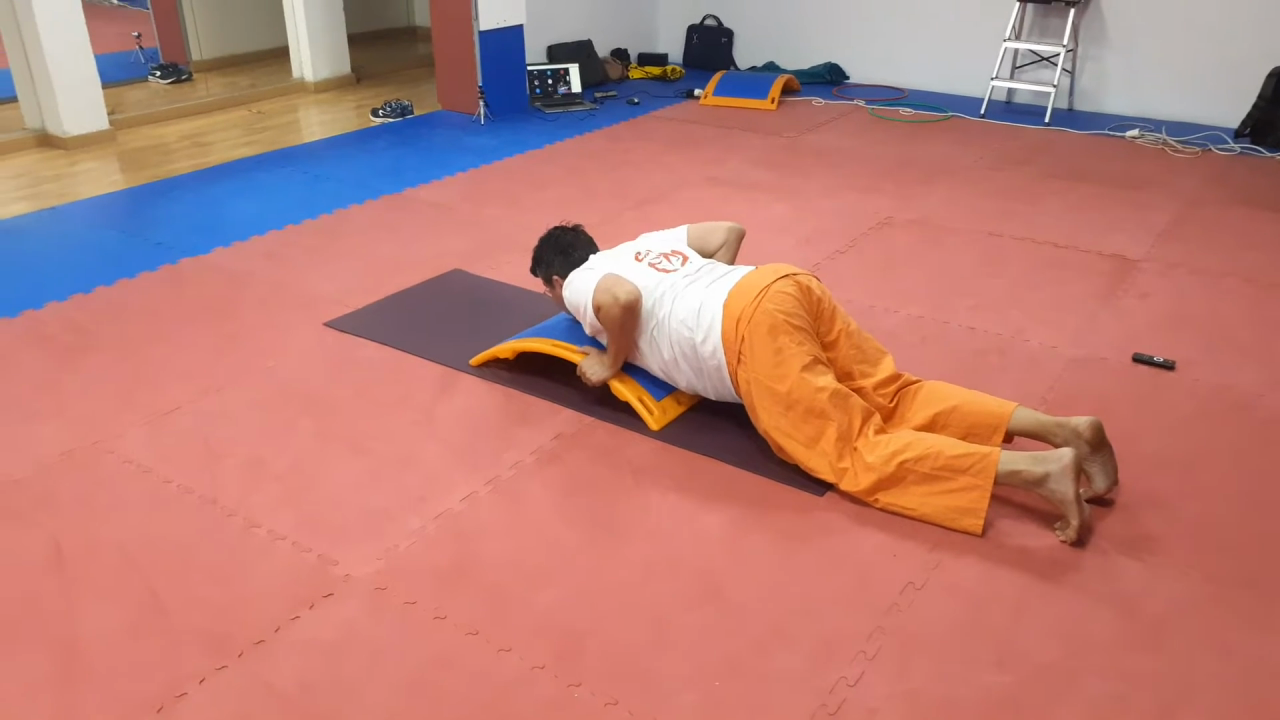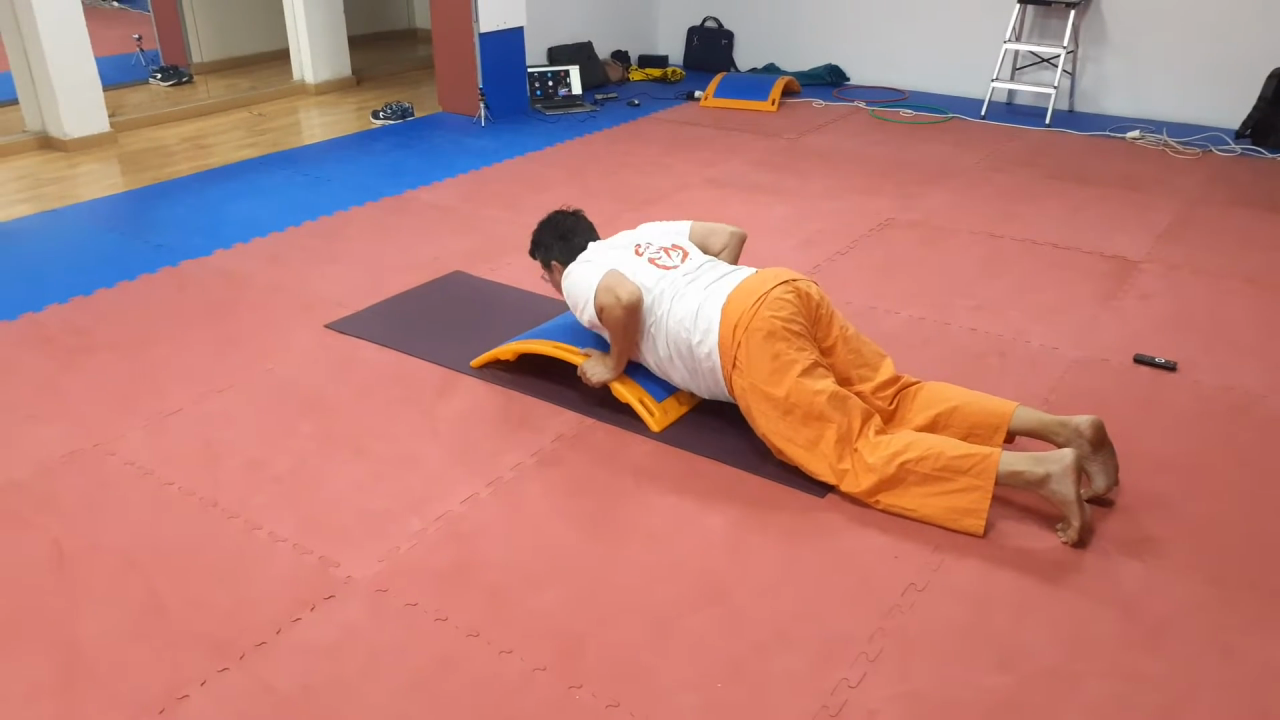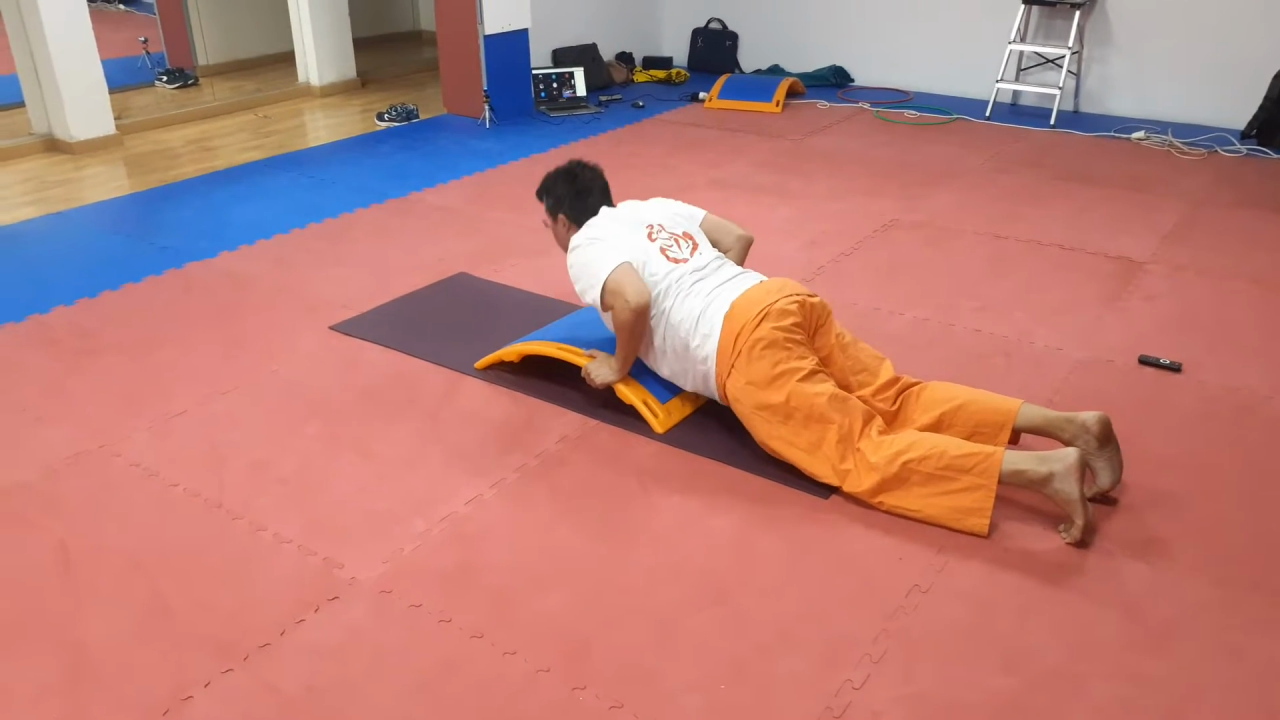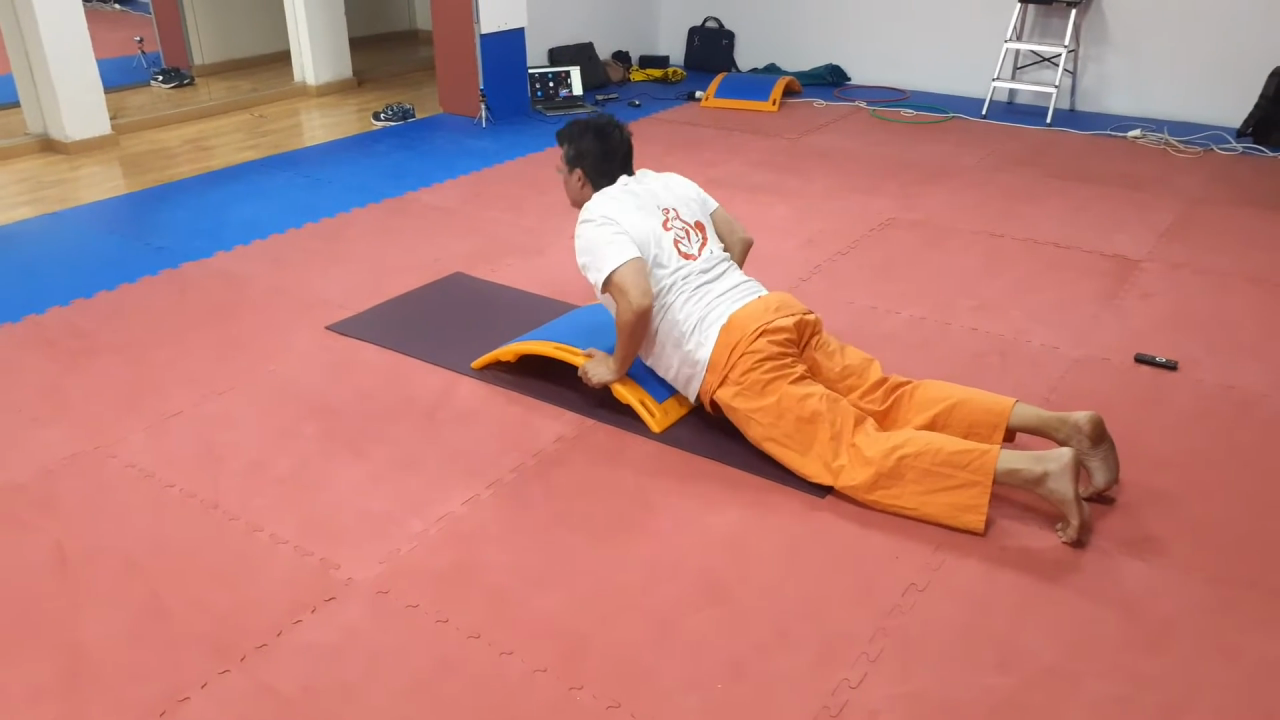
dt=0.3s
person 1, frame 1
left shoulder: (581, 287)
right shoulder: (644, 244)
left elbow: (619, 298)
right elbow: (730, 231)
left wrist: (612, 362)
left hip: (751, 328)
right hip: (783, 283)
left knee: (856, 453)
right knee: (896, 399)
left ankle: (1042, 470)
right ankle: (1064, 429)
person 1, frame 2
left shoulder: (578, 277)
right shoulder: (645, 233)
left elbow: (623, 299)
right elbow: (731, 234)
left wrist: (615, 363)
left hip: (751, 334)
right hip: (782, 288)
left knee: (857, 453)
right knee: (897, 400)
left ankle: (1041, 471)
right ankle: (1065, 429)
person 1, frame 3
left shoulder: (585, 248)
right shoulder: (654, 207)
left elbow: (634, 301)
right elbow: (739, 238)
left wrist: (620, 366)
left hip: (744, 346)
right hip: (780, 300)
left knee: (860, 454)
right knee: (899, 401)
left ankle: (1044, 469)
right ankle: (1071, 425)
person 1, frame 4
left shoulder: (595, 222)
right shoulder: (668, 182)
left elbow: (637, 301)
left wrist: (618, 365)
left hip: (738, 359)
right hip: (776, 312)
left knee: (854, 454)
right knee: (894, 401)
left ankle: (1037, 469)
right ankle: (1063, 425)
